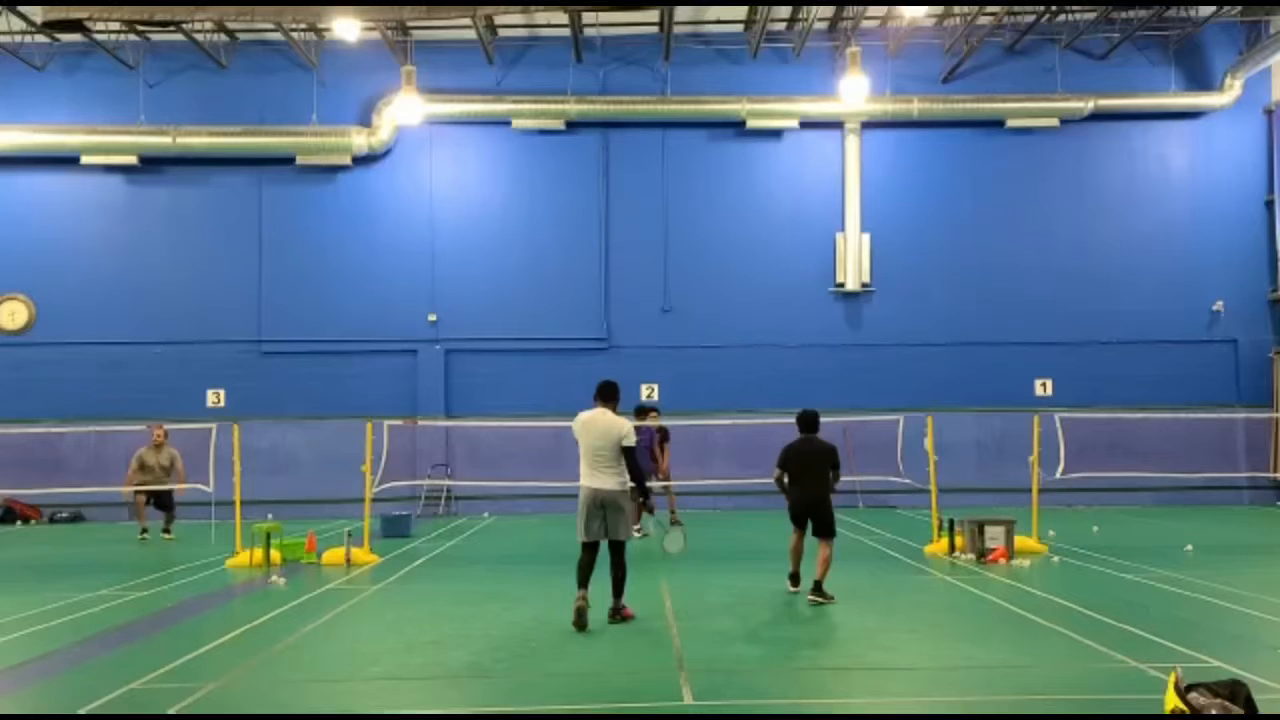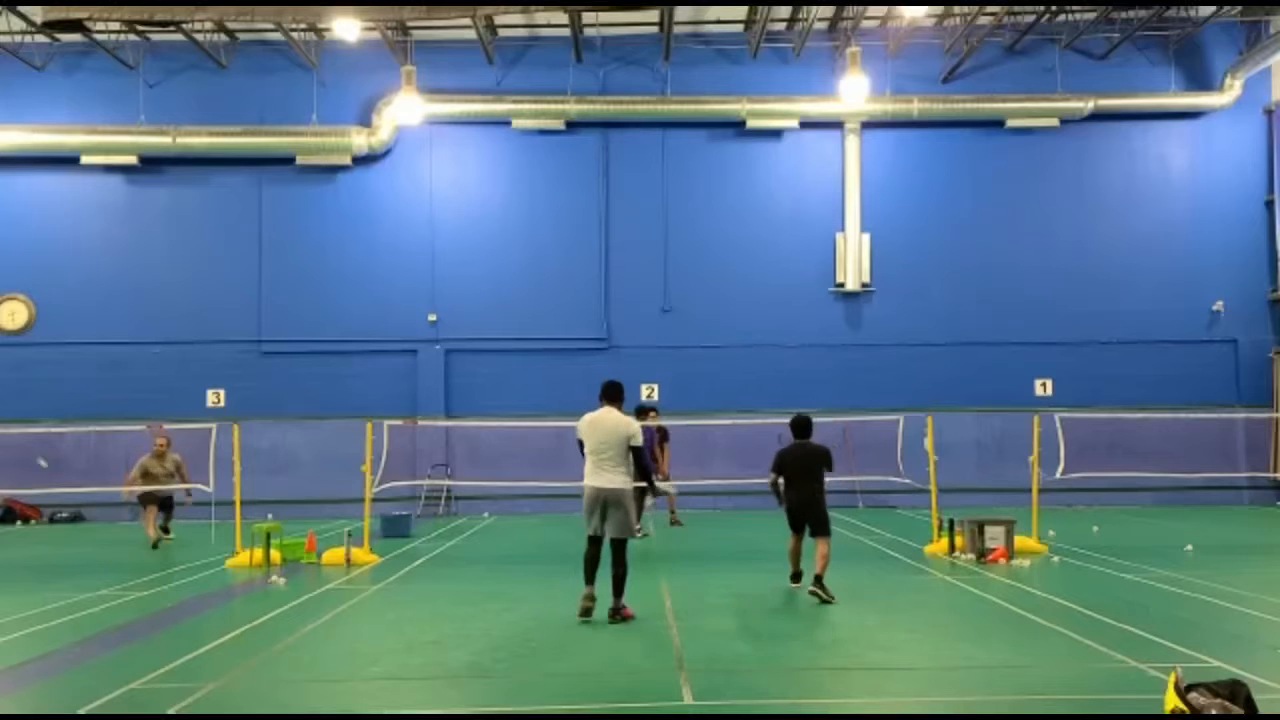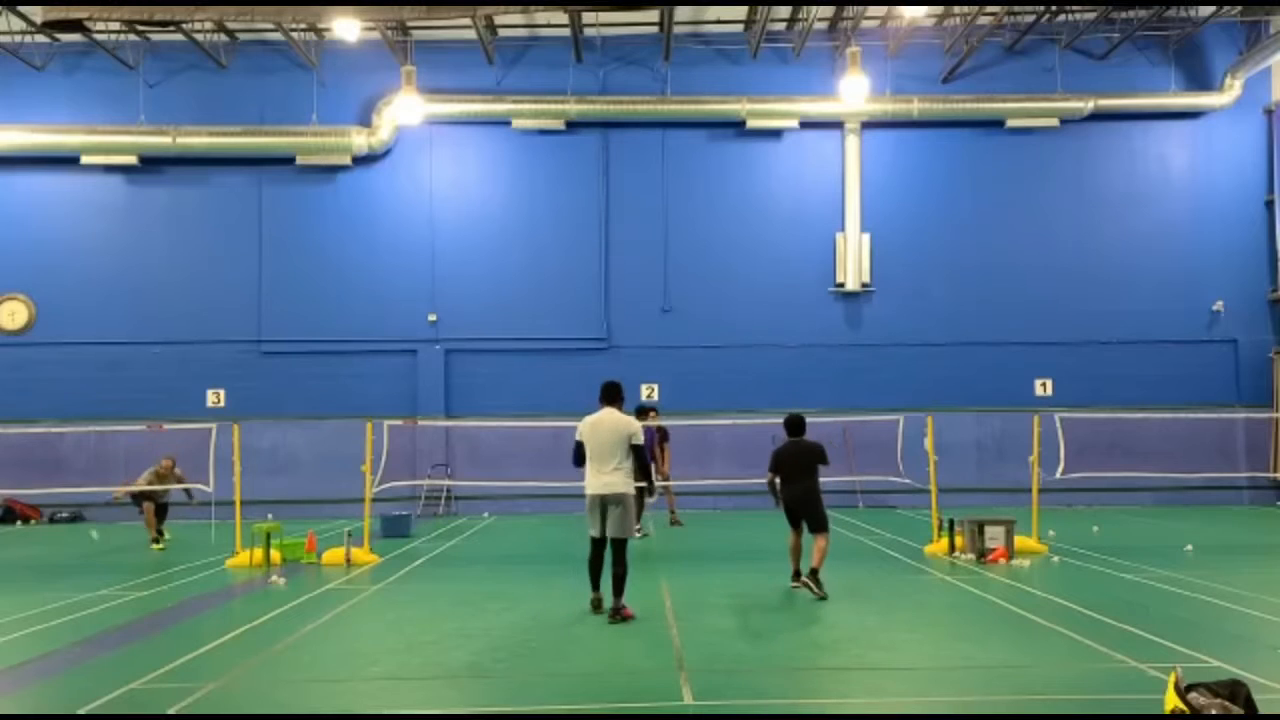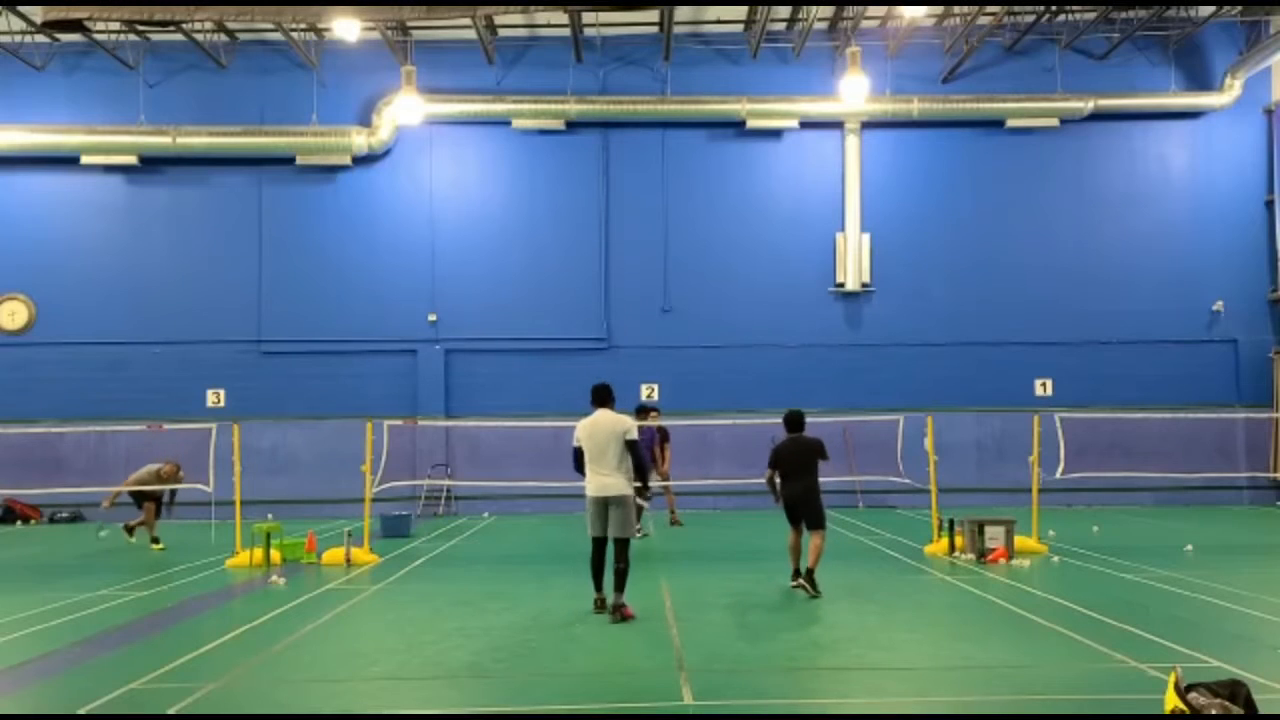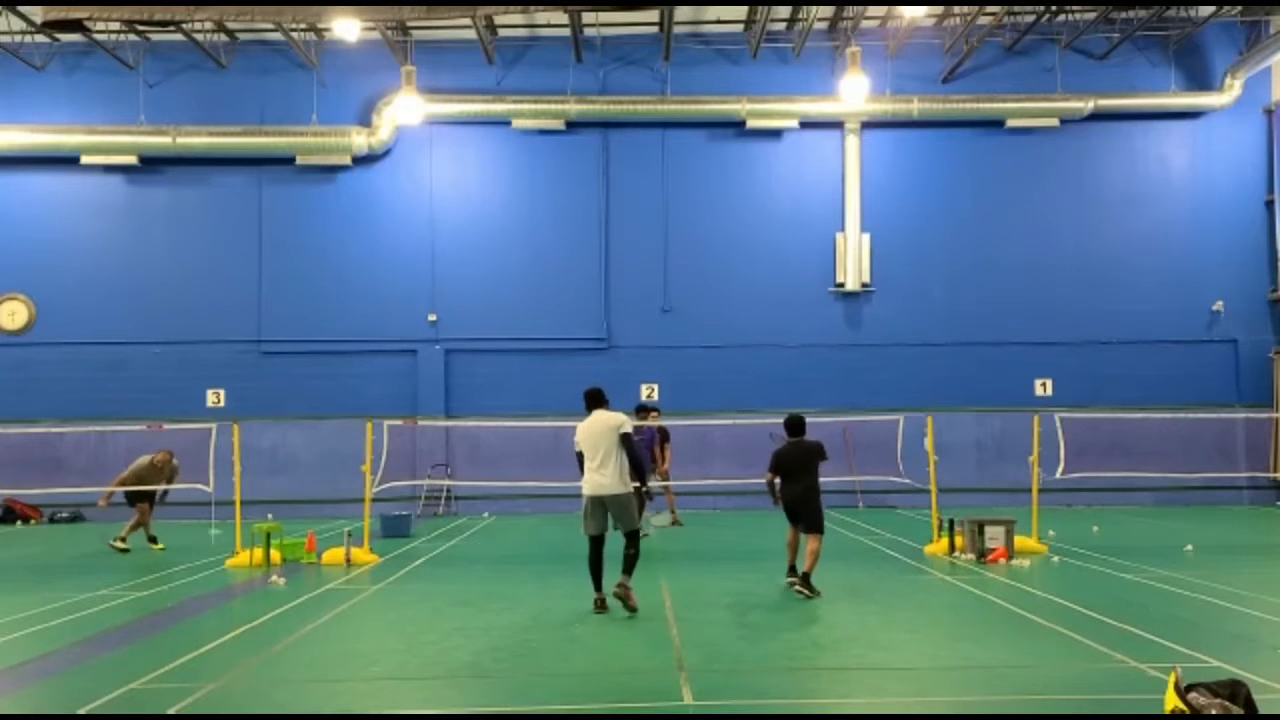
dt=0.2s
person 1, frame 1
left shoulder: (580, 420)
right shoulder: (623, 426)
right elbow: (633, 466)
right wrist: (644, 496)
left hip: (589, 489)
right hip: (616, 490)
left knee: (588, 547)
right knee: (617, 550)
left ankle: (582, 597)
right ankle: (617, 607)
person 1, frame 2
left shoulder: (585, 421)
right shoulder: (630, 425)
right elbow: (640, 463)
right wrist: (651, 485)
left hip: (592, 488)
right hip: (620, 489)
left knee: (593, 543)
right knee: (618, 548)
left ankle: (589, 594)
right ankle: (617, 607)
person 1, frame 3
left shoulder: (585, 423)
right shoulder: (631, 424)
left elbow: (577, 459)
right elbow: (642, 461)
right wrist: (650, 482)
left hip: (594, 490)
right hip: (621, 490)
left knee: (597, 545)
right knee: (618, 549)
left ankle: (596, 598)
right ankle: (617, 606)
person 1, frame 4
left shoulder: (581, 426)
right shoulder: (625, 422)
left elbow: (578, 465)
right elbow: (637, 458)
right wrist: (645, 484)
left hip: (594, 491)
right hip: (621, 490)
left knee: (598, 545)
right knee: (621, 547)
left ankle: (599, 598)
right ankle: (618, 602)
person 1, frame 5
left shoulder: (580, 429)
right shoulder: (619, 419)
right elbow: (632, 453)
right wrist: (643, 482)
left hip: (590, 491)
right hip: (618, 489)
left knee: (595, 544)
right knee: (632, 536)
left ankle: (599, 598)
right ankle: (623, 584)
person 2, frame 1
left shoulder: (789, 449)
right shoulder: (828, 449)
left elbow: (777, 476)
right elbow: (836, 476)
left wrist: (787, 493)
right wrist: (831, 487)
left hip: (797, 501)
right hip: (821, 501)
left knee: (798, 533)
right knee: (826, 544)
left ankle: (794, 578)
right ankle: (817, 588)
person 2, frame 2
left shoulder: (783, 454)
right shoulder: (822, 451)
left elbow: (773, 481)
right elbow: (830, 469)
left wrist: (779, 497)
left hip: (793, 504)
right hip: (815, 503)
left knee: (796, 536)
right knee: (822, 542)
left ankle: (795, 575)
right ankle: (818, 582)
person 2, frame 3
left shoulder: (779, 452)
right shoulder: (815, 448)
left elbow: (770, 480)
right elbow: (825, 462)
left wrist: (776, 496)
left hip: (789, 499)
right hip: (810, 498)
left knee: (796, 532)
right knee: (821, 537)
left ankle: (796, 575)
right ankle: (813, 575)
person 2, frame 4
left shoulder: (778, 449)
right shoulder: (815, 444)
left elbow: (769, 477)
right elbow: (824, 458)
left wrist: (775, 493)
left hip: (788, 497)
right hip: (810, 495)
left knee: (795, 531)
right knee: (817, 534)
left ankle: (796, 574)
right ankle: (808, 576)
person 2, frame 5
left shoulder: (779, 453)
right shoulder: (815, 447)
left elbow: (769, 479)
right elbow: (823, 458)
left wrist: (774, 495)
left hip: (788, 499)
right hip: (809, 498)
left knee: (794, 528)
right knee: (814, 538)
left ankle: (791, 571)
right ankle: (804, 580)
